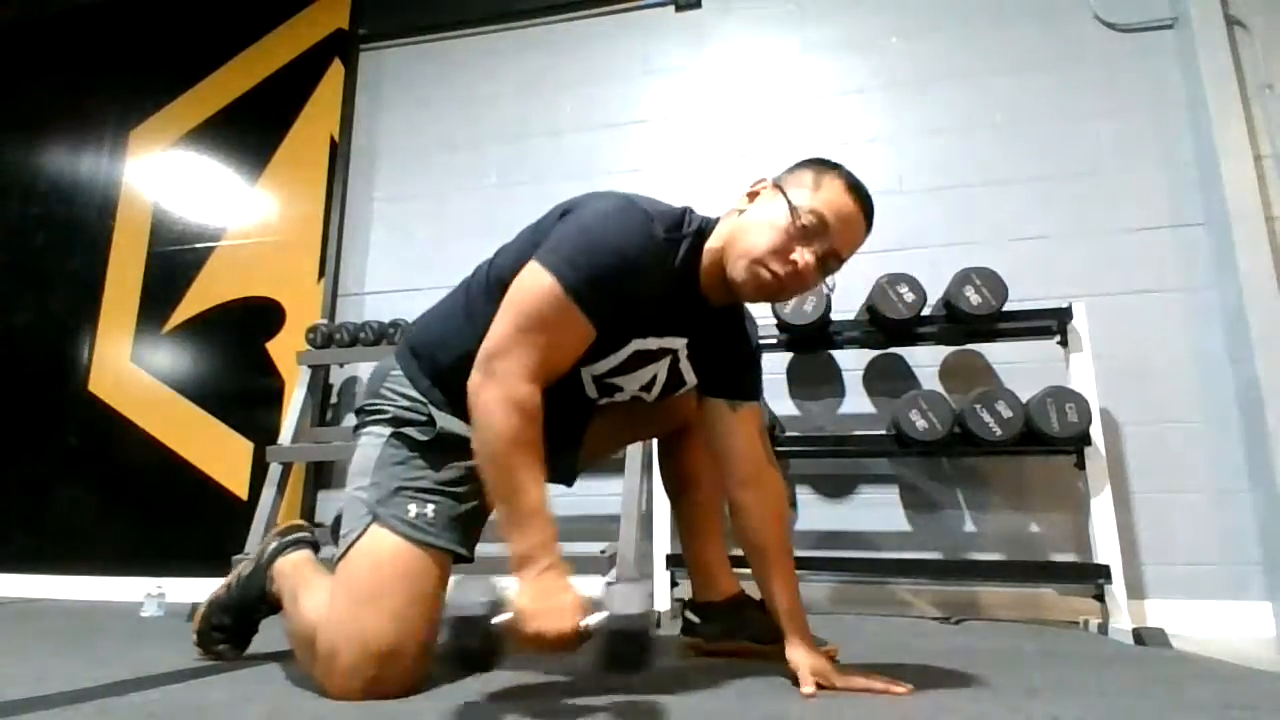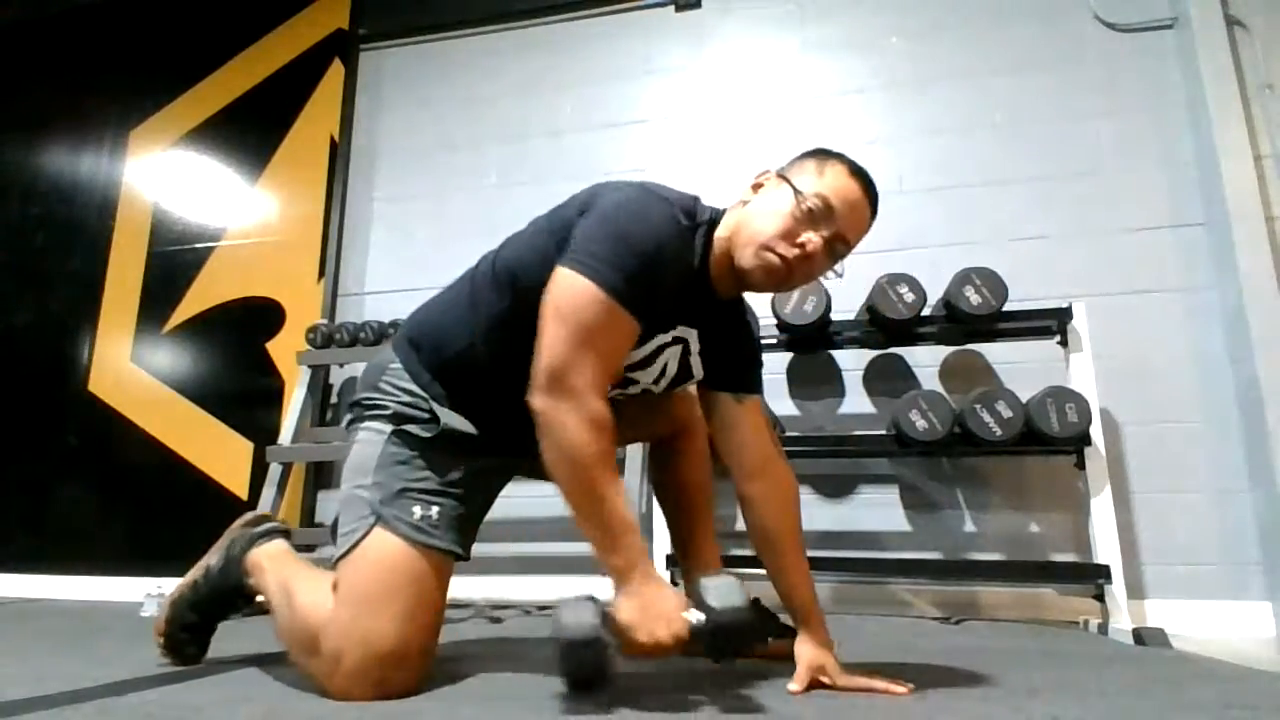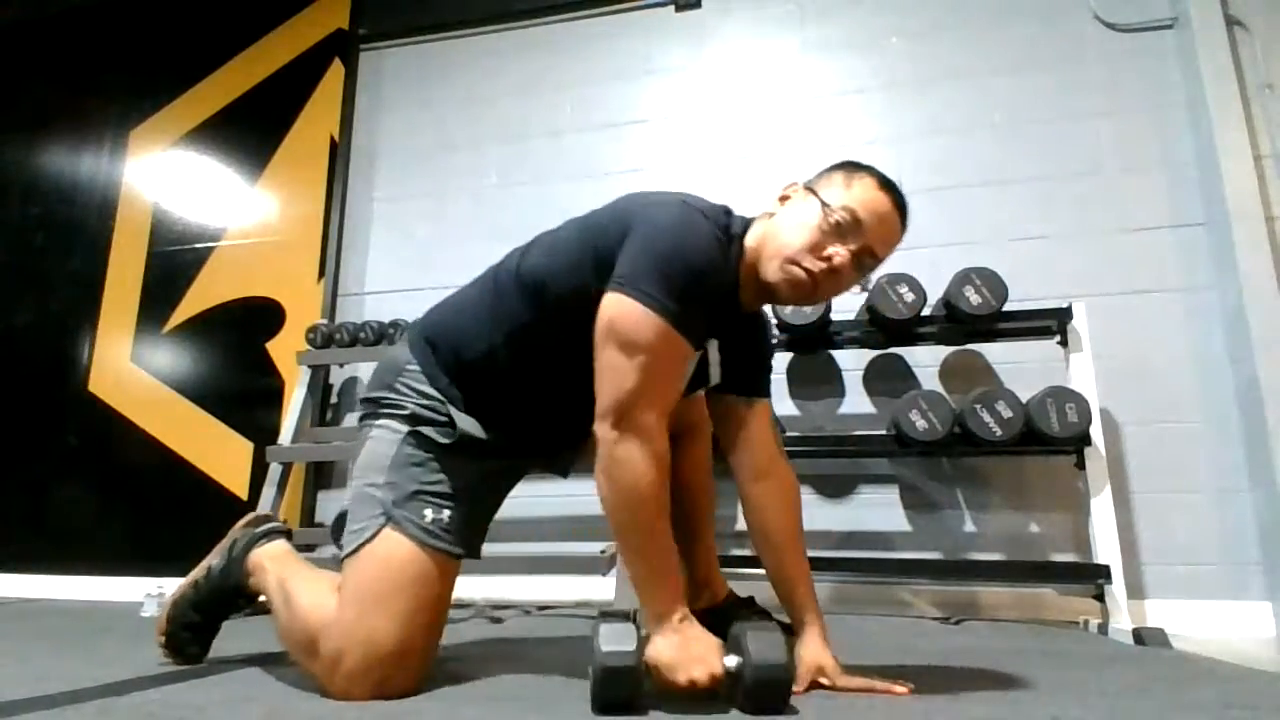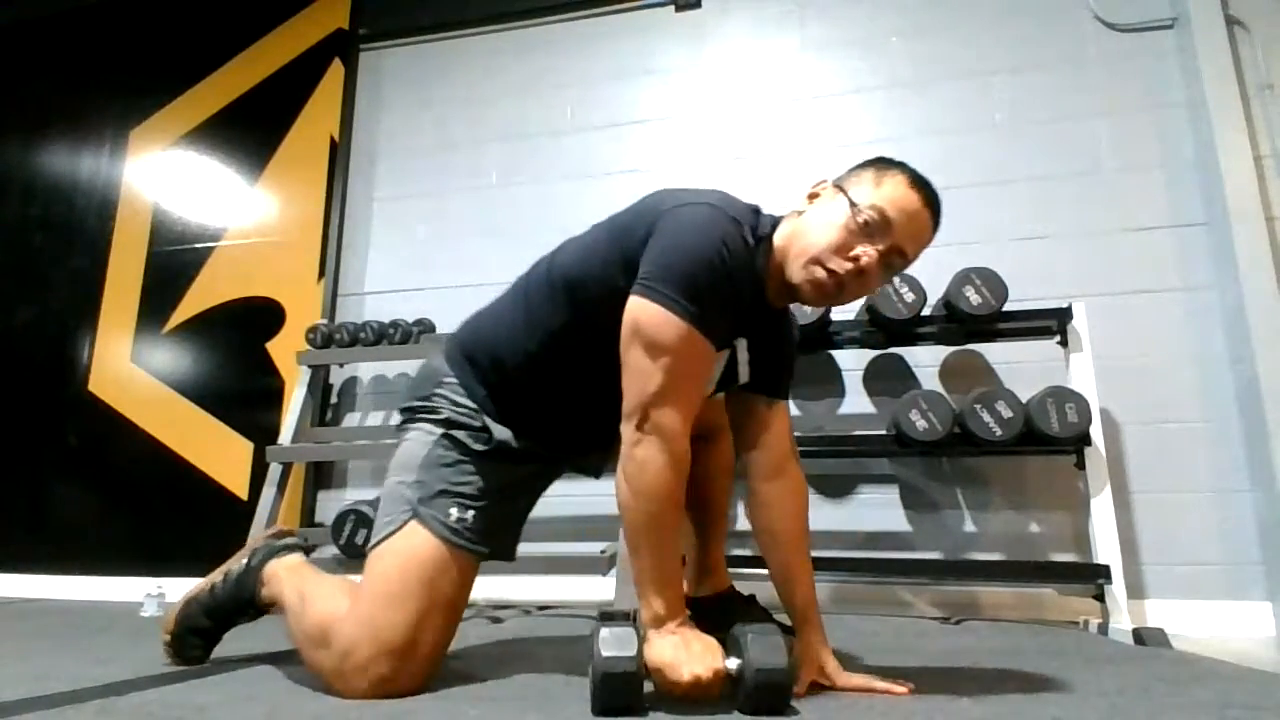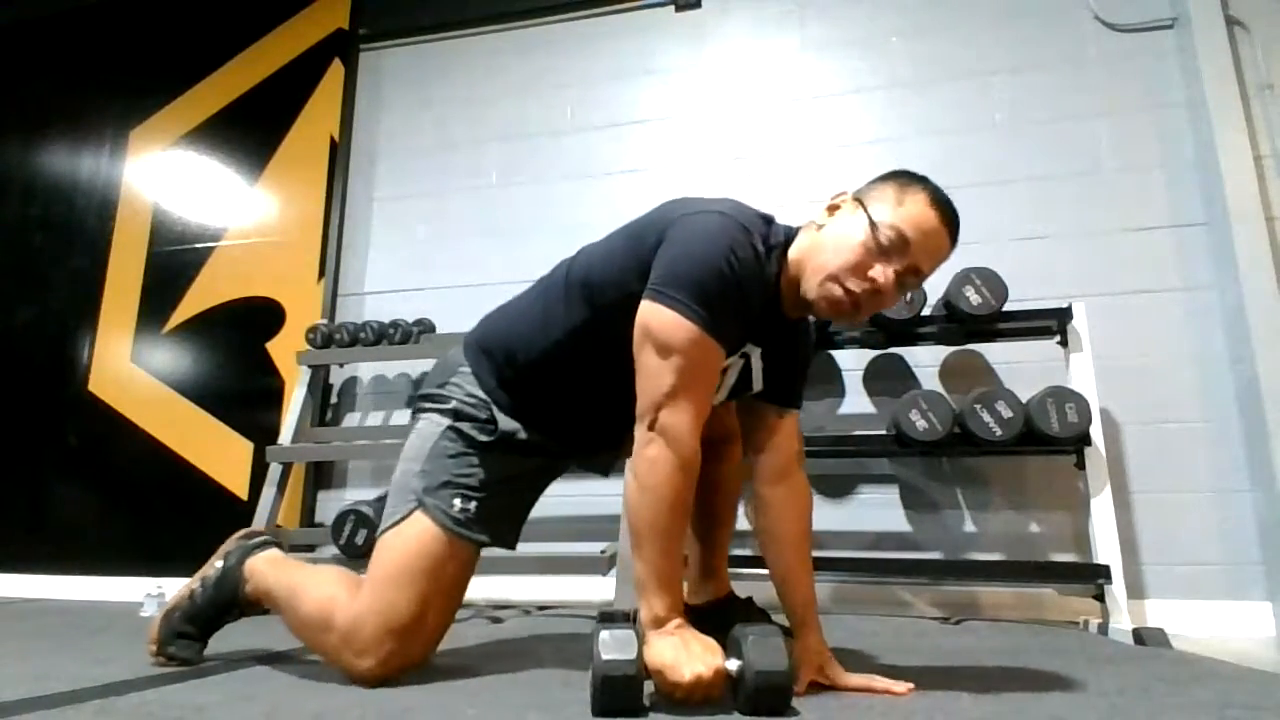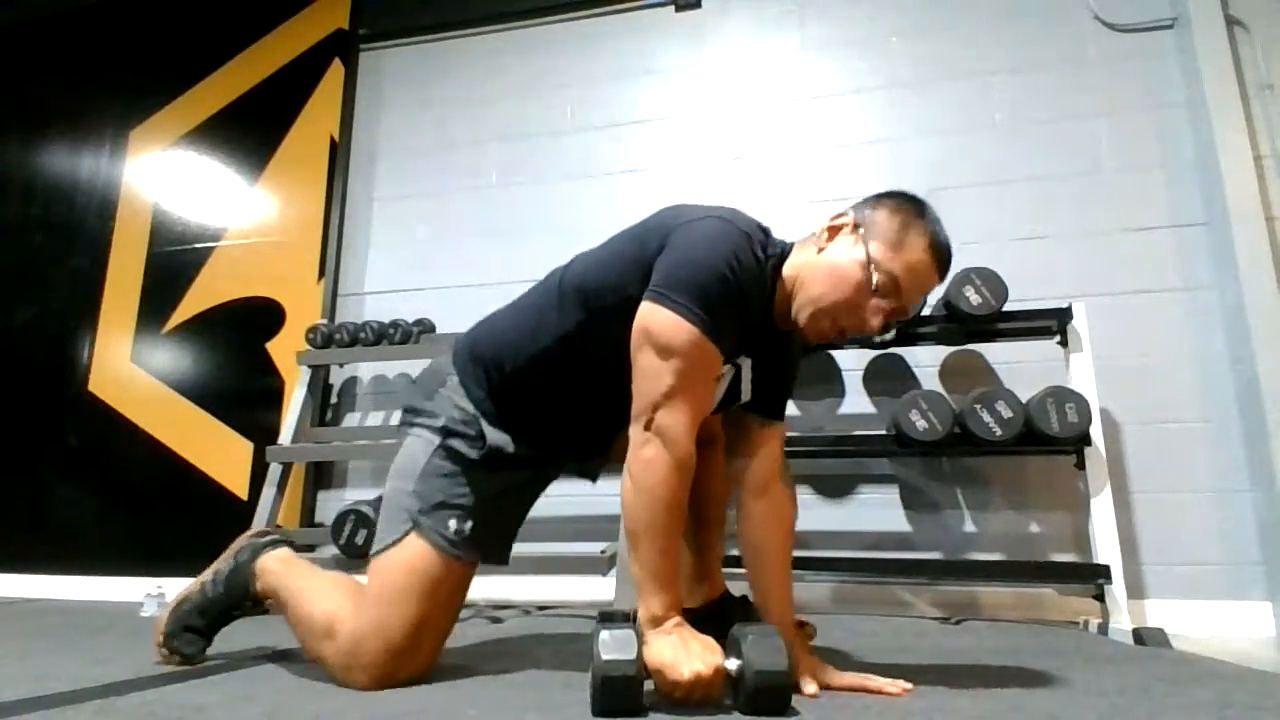
dt=0.2s
person 1, frame 1
left shoulder: (725, 335)
right shoulder: (626, 236)
left elbow: (751, 476)
right elbow: (499, 381)
left wrist: (796, 636)
right wrist: (538, 568)
right hip: (433, 411)
left knee: (691, 414)
right knee: (365, 667)
left ankle: (716, 607)
right ankle: (287, 568)
person 1, frame 2
left shoulder: (727, 325)
right shoulder: (645, 225)
left elbow: (759, 470)
right elbow: (561, 398)
left wrist: (812, 631)
right wrist: (634, 579)
left hip: (530, 415)
right hip: (429, 405)
right knee: (367, 668)
right ankle: (262, 556)
person 1, frame 3
left shoulder: (744, 329)
right shoulder: (684, 239)
left elbow: (763, 472)
right elbow: (624, 433)
left wrist: (812, 632)
right wrist: (666, 621)
left hip: (542, 421)
right hip: (441, 407)
right knee: (366, 670)
left ankle: (711, 605)
right ankle: (262, 558)
person 1, frame 4
left shoulder: (772, 328)
right shoulder: (707, 236)
left elbow: (773, 472)
right elbow: (650, 434)
left wrist: (811, 636)
right wrist: (663, 626)
left hip: (570, 423)
right hip: (476, 413)
right knee: (373, 665)
left ankle: (711, 598)
right ankle: (276, 571)
person 1, frame 5
left shoulder: (789, 334)
right shoulder: (720, 245)
left elbow: (778, 477)
right elbow: (661, 434)
left wrist: (809, 641)
right wrist: (663, 624)
left hip: (585, 422)
right hip: (490, 407)
right knee: (377, 646)
left ankle: (712, 600)
right ankle: (255, 569)
person 1, frame 6
left shoulder: (777, 343)
right shoulder: (719, 252)
left elbow: (761, 486)
right elbow: (658, 435)
left wrist: (789, 647)
right wrist: (660, 625)
left hip: (572, 428)
right hip: (478, 416)
right knee: (377, 659)
left ankle: (704, 600)
right ankle: (265, 568)
